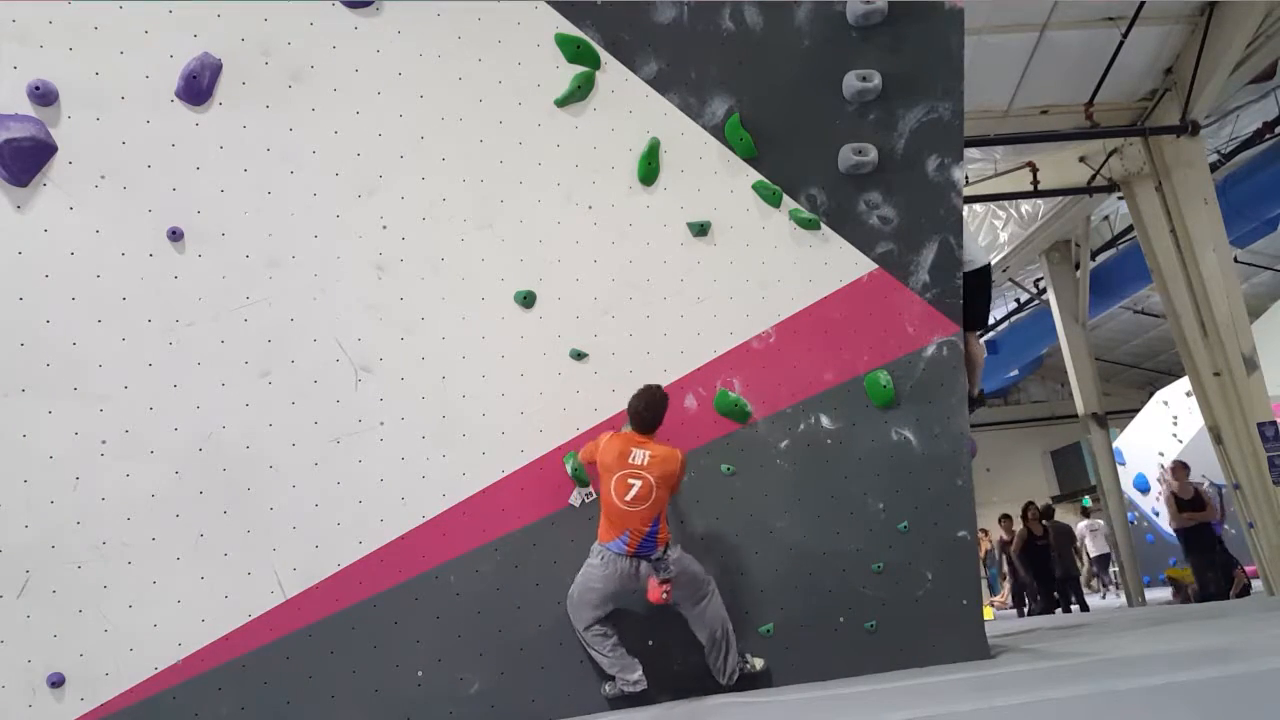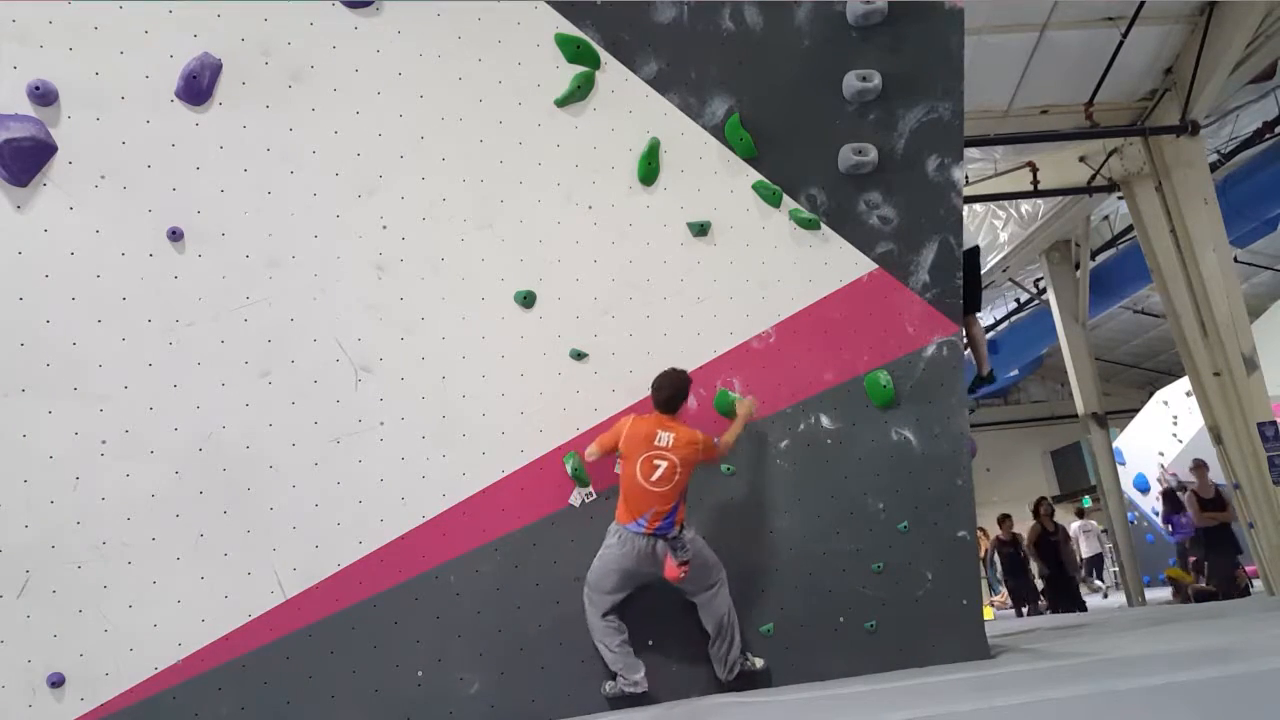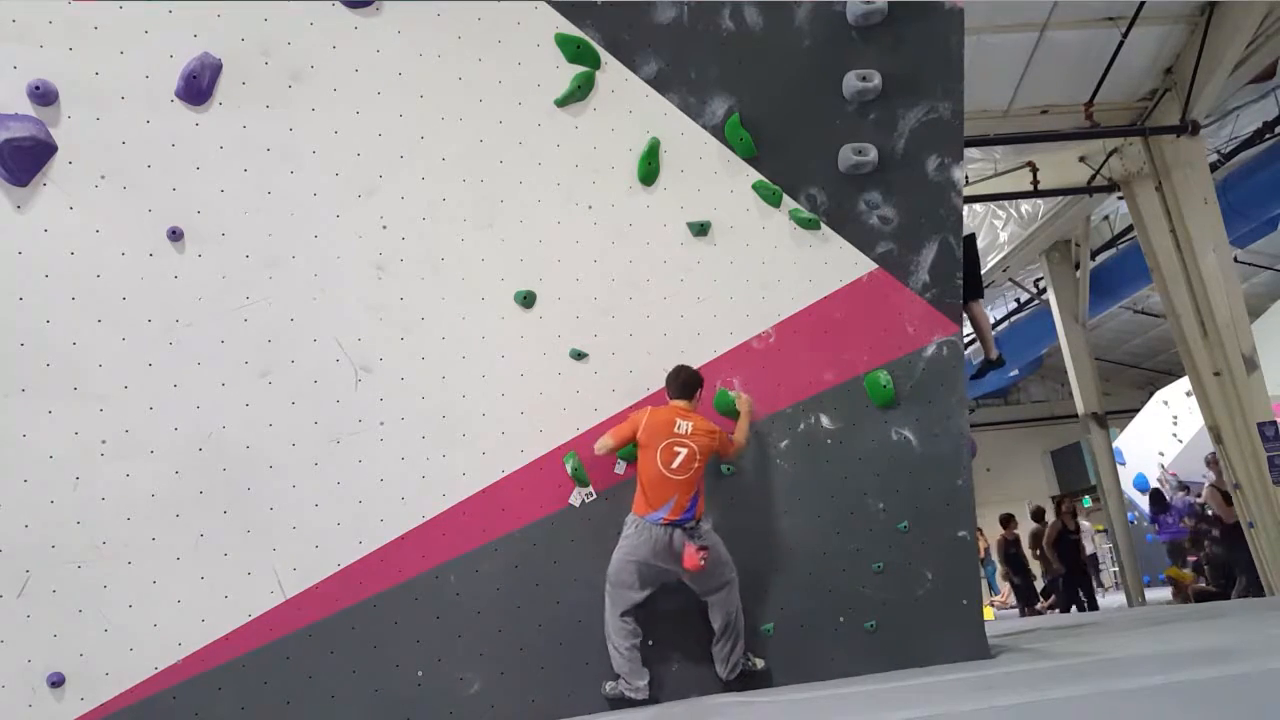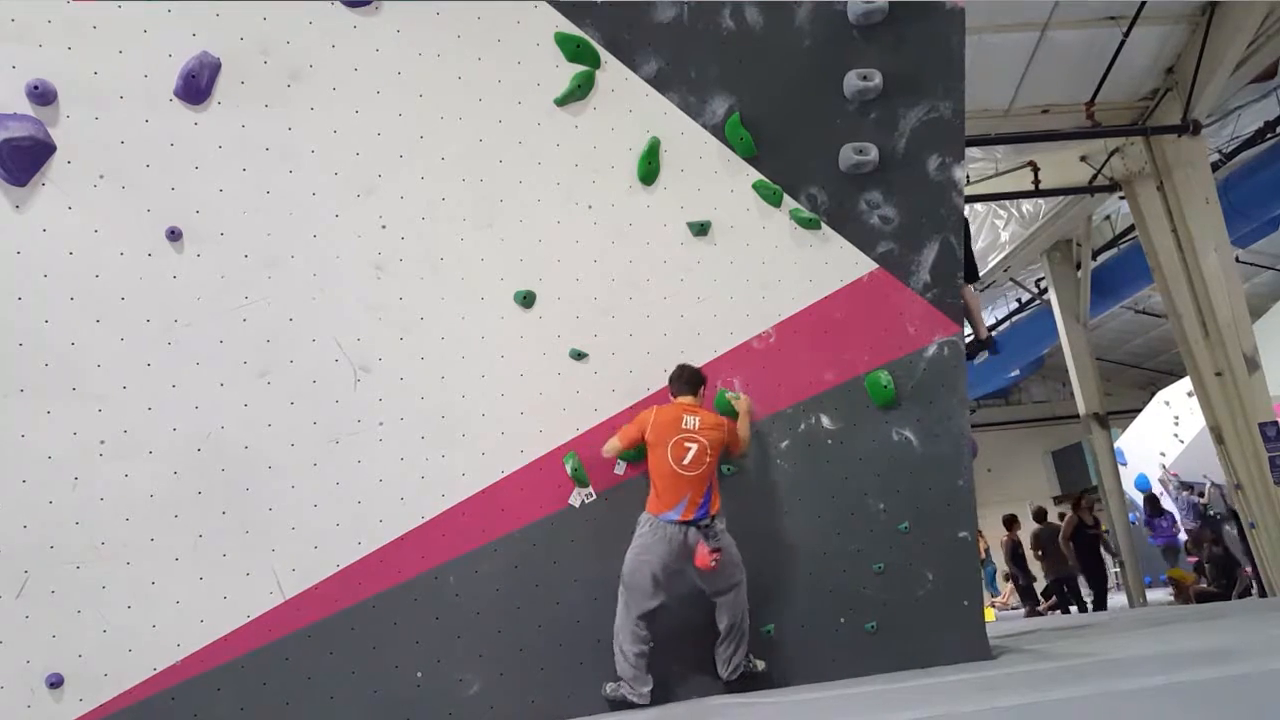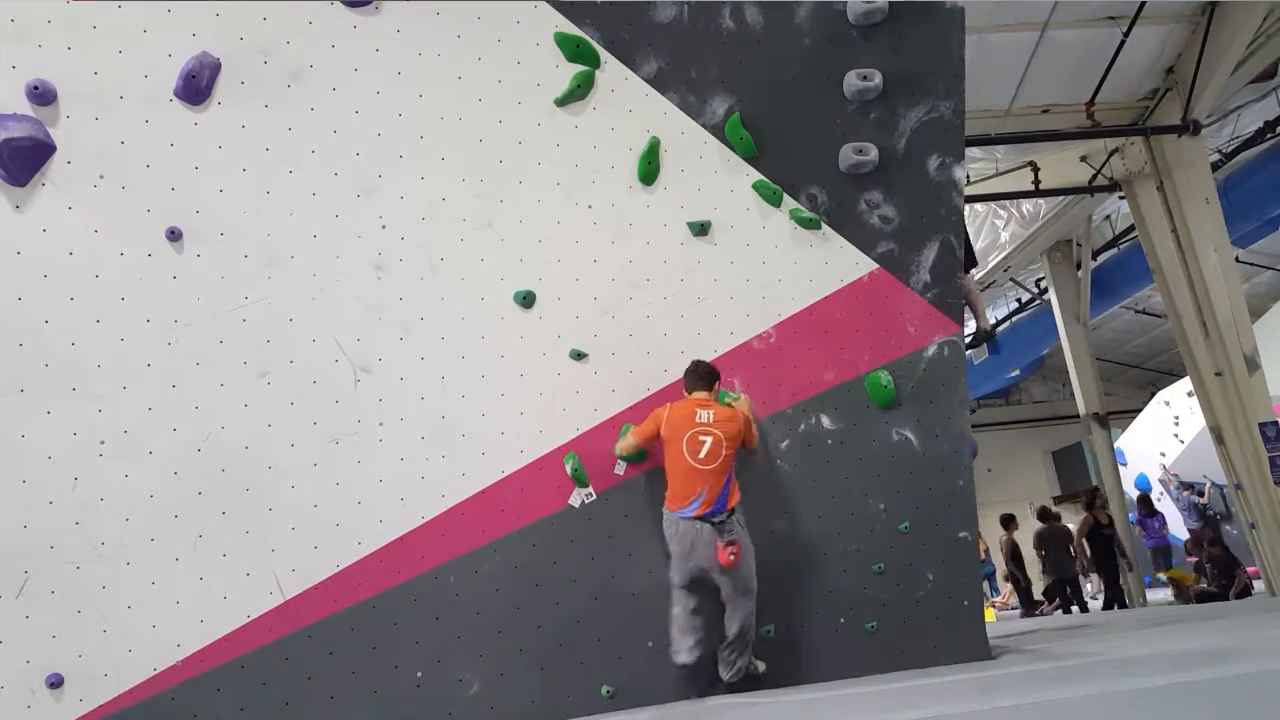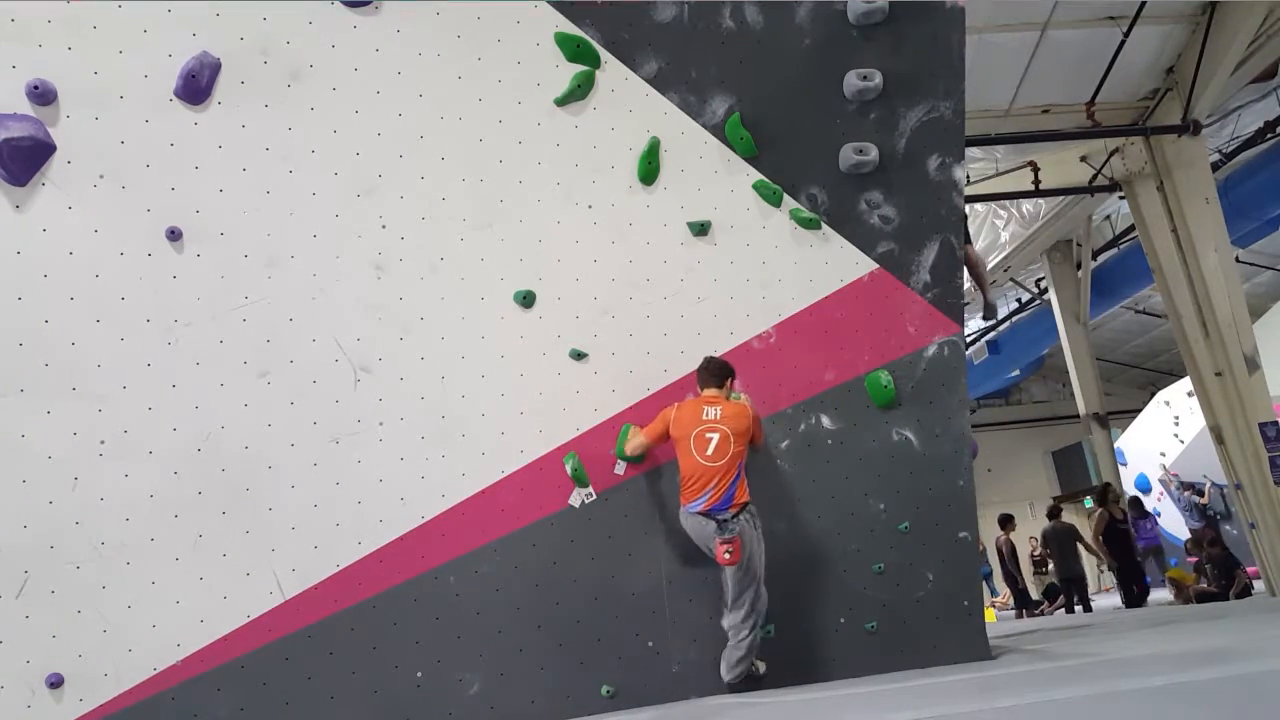
dt=0.3s
person 1, frame 1
left shoulder: (607, 444)
right shoulder: (672, 458)
left elbow: (582, 457)
left hip: (610, 559)
right hip: (658, 558)
left knee: (581, 612)
right knee: (703, 595)
left ankle: (628, 678)
right ankle: (730, 669)
person 1, frame 2
left shoulder: (630, 427)
right shoulder: (693, 440)
left elbow: (590, 455)
right elbow: (723, 448)
right wrist: (743, 417)
left hip: (627, 539)
right hip: (672, 541)
left knee: (597, 601)
right knee: (713, 586)
left ankle: (629, 678)
right ankle: (731, 665)
person 1, frame 3
left shoulder: (646, 417)
right shoulder: (710, 431)
left elbow: (600, 449)
right elbow: (735, 446)
left wrist: (630, 436)
right wrist: (745, 413)
left hip: (644, 530)
right hip: (689, 532)
left knee: (618, 603)
right knee: (724, 588)
left ankle: (632, 683)
right ankle: (732, 666)
person 1, frame 4
left shoulder: (653, 417)
right shoulder: (720, 424)
left elbow: (608, 451)
right elbow: (740, 447)
left wrist: (627, 435)
right wrist: (744, 413)
left hip: (659, 528)
right hip: (705, 530)
left knee: (633, 606)
right knee: (731, 590)
left ankle: (633, 686)
right ankle: (733, 667)
person 1, frame 5
left shoulder: (667, 413)
right shoulder: (735, 418)
left elbow: (621, 449)
right elbow: (752, 443)
left wrist: (635, 434)
left hip: (680, 521)
right hip: (724, 524)
left knee: (682, 585)
right knee: (741, 596)
left ankle: (685, 650)
right ankle: (735, 669)
person 1, frame 6
left shoulder: (676, 413)
right shoulder: (744, 413)
left elbow: (632, 450)
right elbow: (758, 442)
left wrist: (633, 434)
left hip: (692, 516)
right hip: (734, 518)
left knee: (737, 573)
right knee: (748, 596)
left ankle: (732, 622)
right ankle: (737, 670)
